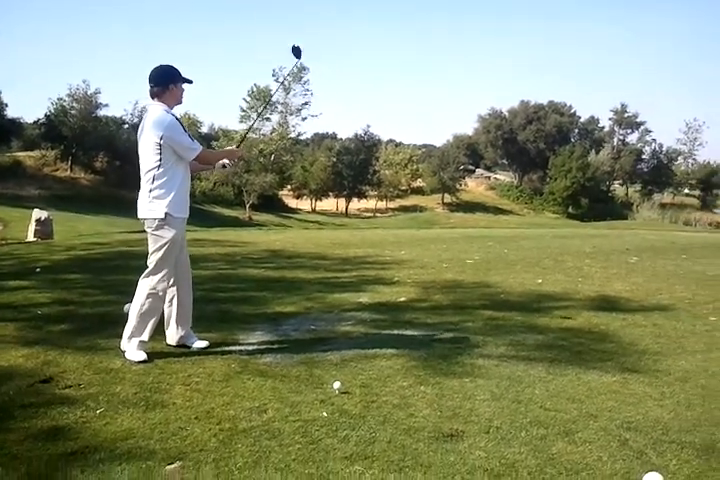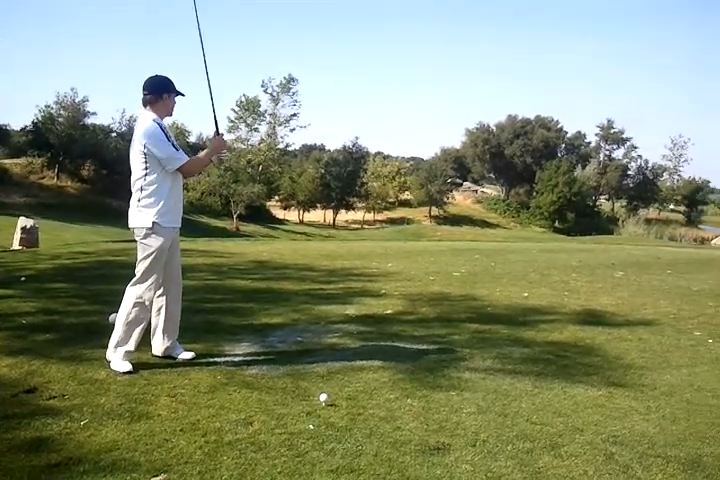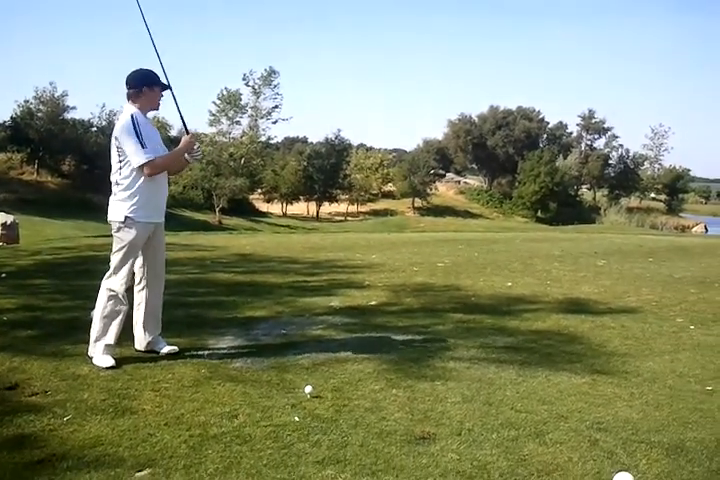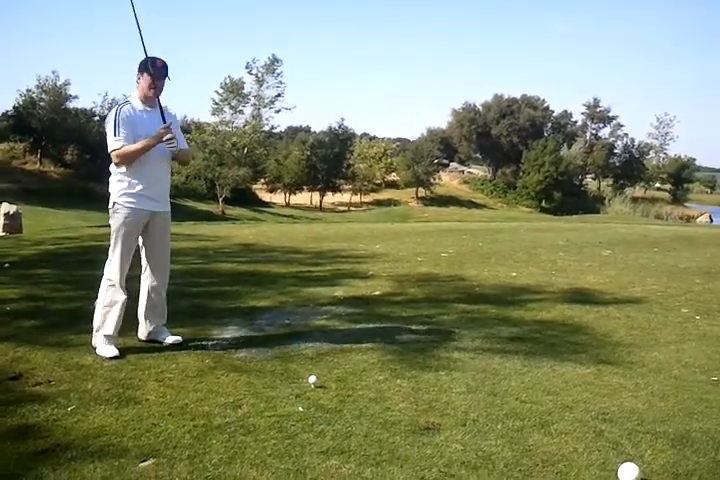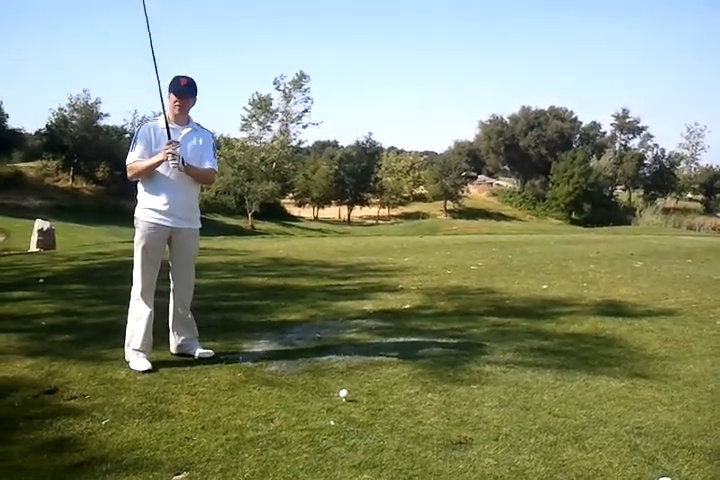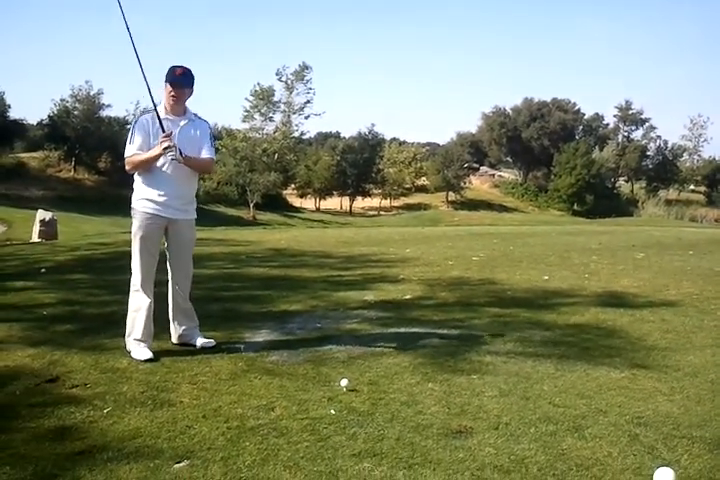
dt=0.4s
person 1, frame 1
left shoulder: (154, 118)
right shoulder: (166, 121)
left elbow: (184, 163)
right elbow: (201, 155)
left wrist: (217, 162)
right wrist: (229, 154)
left hip: (170, 211)
right hip: (163, 212)
left knee: (180, 274)
right knee: (157, 277)
left ankle: (179, 332)
right ankle: (132, 340)
person 1, frame 2
left shoulder: (152, 127)
right shoulder: (153, 129)
left elbow: (179, 170)
right elbow: (187, 168)
left wrist: (208, 156)
right wrist: (212, 149)
left hip: (165, 221)
right hip: (154, 221)
left knee: (170, 284)
right knee: (145, 286)
left ankle: (165, 343)
right ankle: (118, 350)
person 1, frame 3
left shoulder: (145, 124)
right shoulder: (130, 123)
left elbow: (165, 169)
right elbow: (150, 168)
left wrist: (186, 157)
right wrist: (181, 148)
left hip: (153, 216)
right hip: (132, 215)
left knee: (153, 278)
right knee: (118, 280)
left ankle: (148, 337)
right ankle: (100, 346)
person 1, frame 4
left shoulder: (168, 116)
right shoulder: (123, 112)
left elbow: (185, 158)
right elbow: (120, 156)
left wrist: (175, 147)
right wrist: (153, 140)
left hip: (160, 204)
right hip: (128, 202)
left knee: (158, 268)
right knee: (117, 270)
left ankle: (152, 327)
right ankle: (103, 335)
person 1, frame 5
left shoulder: (204, 136)
right shoulder: (148, 130)
left elbow: (210, 177)
right elbow: (132, 171)
left wrist: (184, 166)
right wrist: (160, 158)
left hip: (187, 221)
right hip: (151, 217)
left knee: (184, 284)
right knee: (144, 285)
left ankle: (184, 340)
right ankle: (136, 349)
person 1, frame 6
left shoulder: (201, 126)
right shoulder: (145, 121)
left elbow: (208, 166)
right elbow: (130, 164)
left wrist: (182, 157)
right wrist: (157, 152)
left hip: (184, 211)
right hip: (148, 208)
left knee: (182, 275)
right knee: (143, 276)
left ankle: (184, 331)
right ankle: (137, 339)
